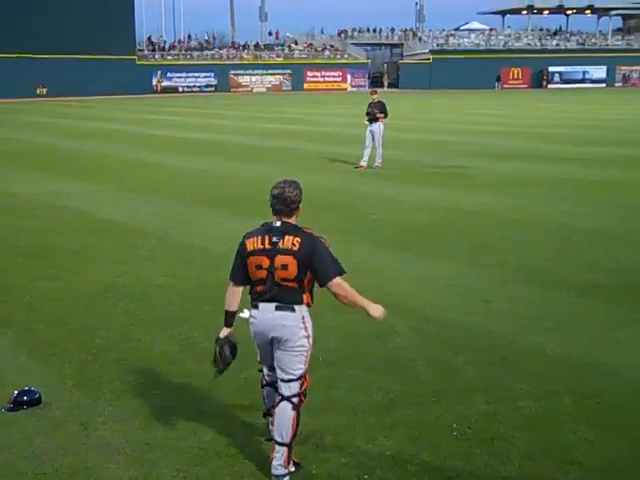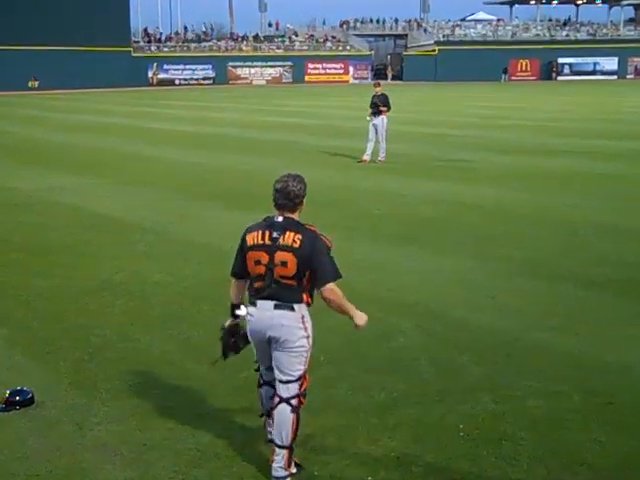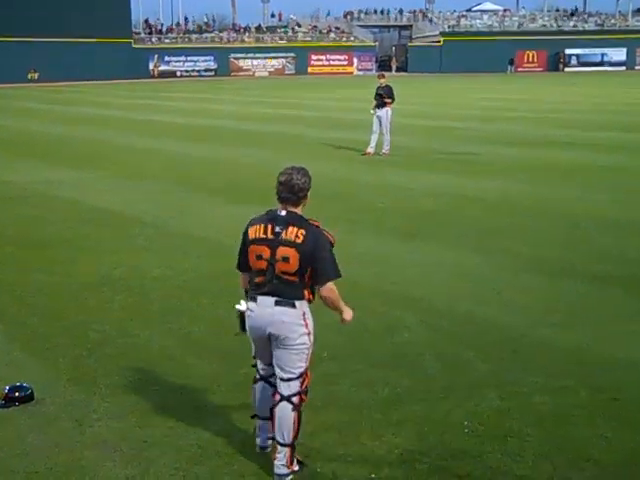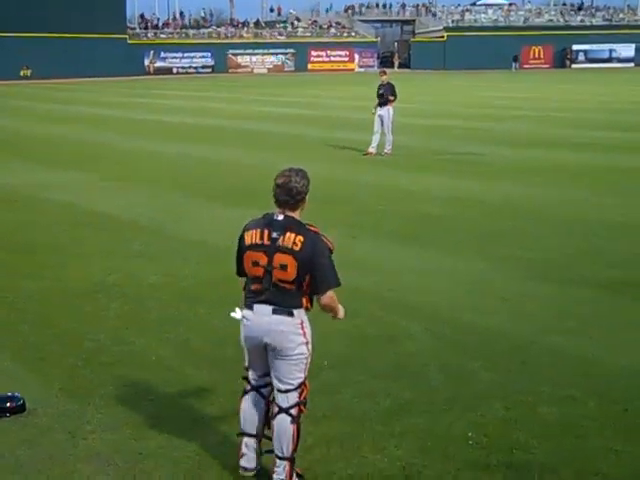
dt=0.1s
person 1, frame 1
left shoulder: (250, 240)
right shoulder: (308, 242)
left elbow: (236, 286)
right elbow: (336, 285)
left wrist: (227, 326)
right wrist: (368, 306)
left hip: (260, 318)
right hip: (292, 320)
left knee: (271, 376)
right knee: (291, 388)
left ankle: (275, 425)
person 1, frame 2
left shoulder: (252, 232)
right shoulder: (310, 239)
left elbow: (239, 281)
right elbow: (327, 291)
left wrist: (234, 315)
right wrist: (353, 313)
left hip: (256, 315)
right hip: (291, 319)
left knee: (268, 376)
right knee: (289, 388)
left ankle: (272, 428)
person 1, frame 3
left shoulder: (254, 226)
right shoulder: (313, 235)
right elbow: (325, 289)
right wrist: (344, 310)
left hip: (256, 311)
right hip: (291, 315)
left knee: (265, 373)
right knee: (290, 385)
left ankle: (263, 435)
person 1, frame 4
left shoulder: (251, 230)
right shoulder: (312, 241)
right elbow: (326, 297)
right wrist: (337, 310)
left hip: (252, 319)
right hip: (289, 324)
left knee: (256, 384)
right knee: (289, 397)
